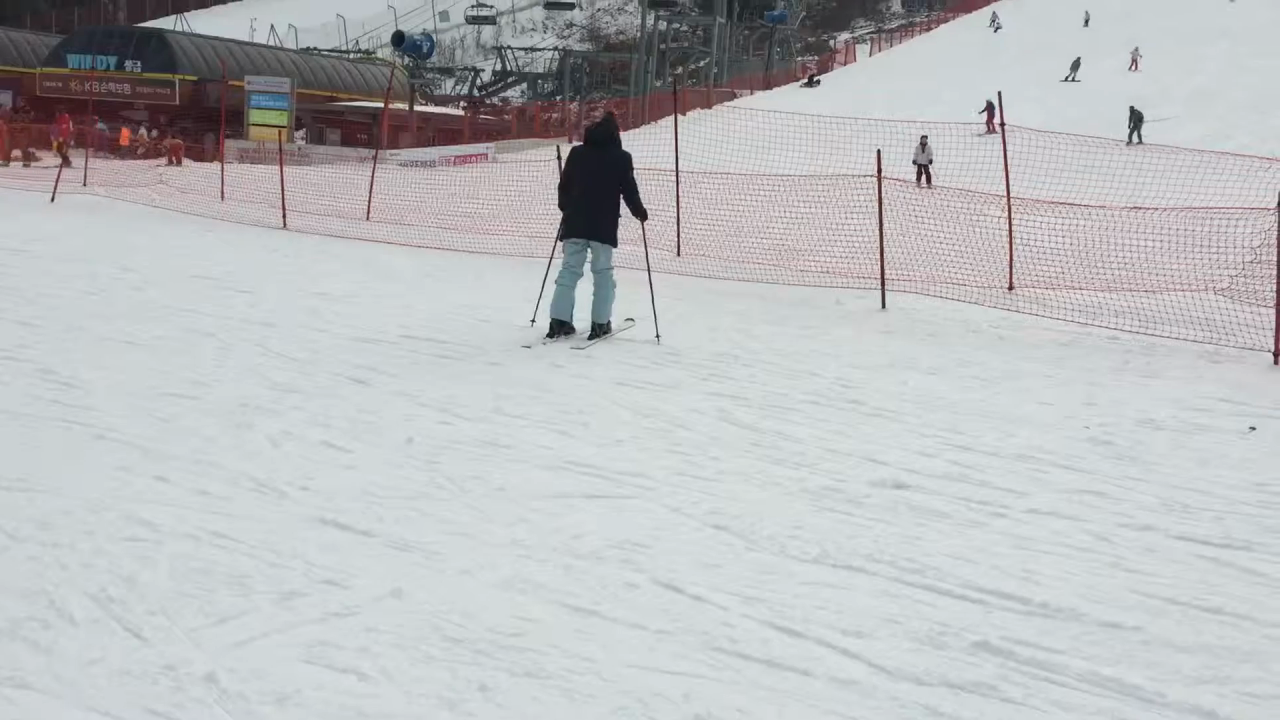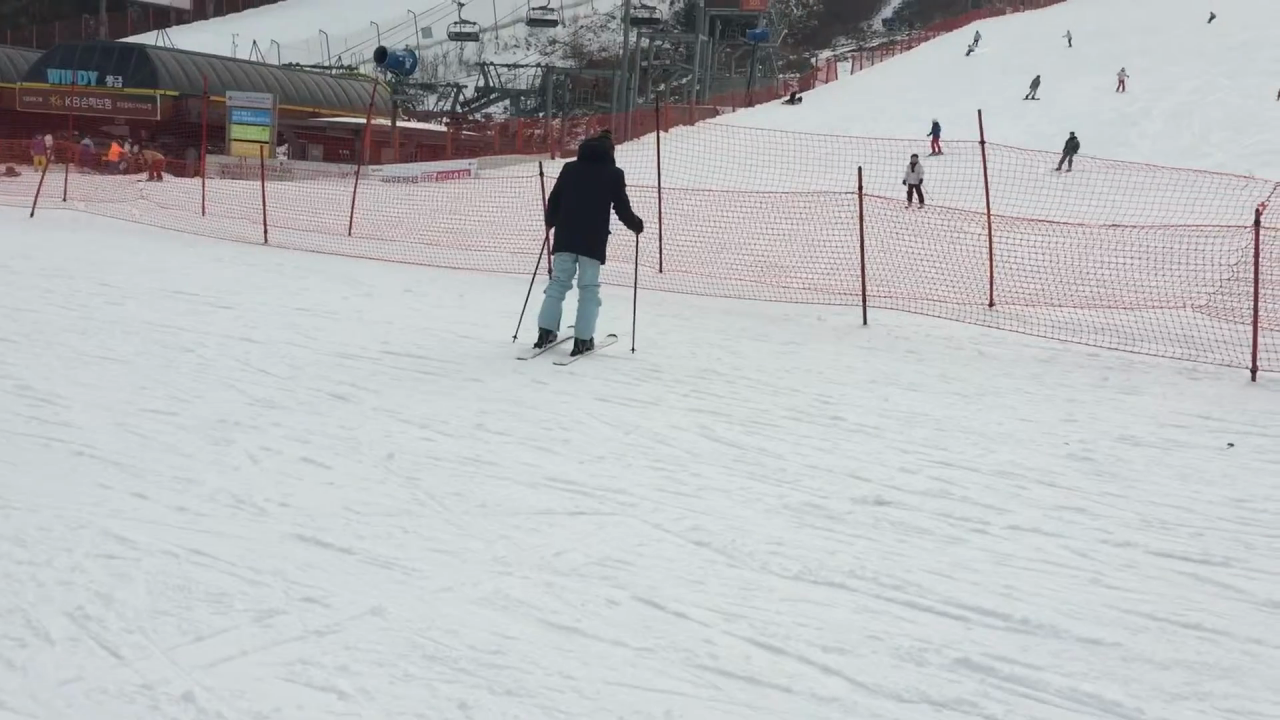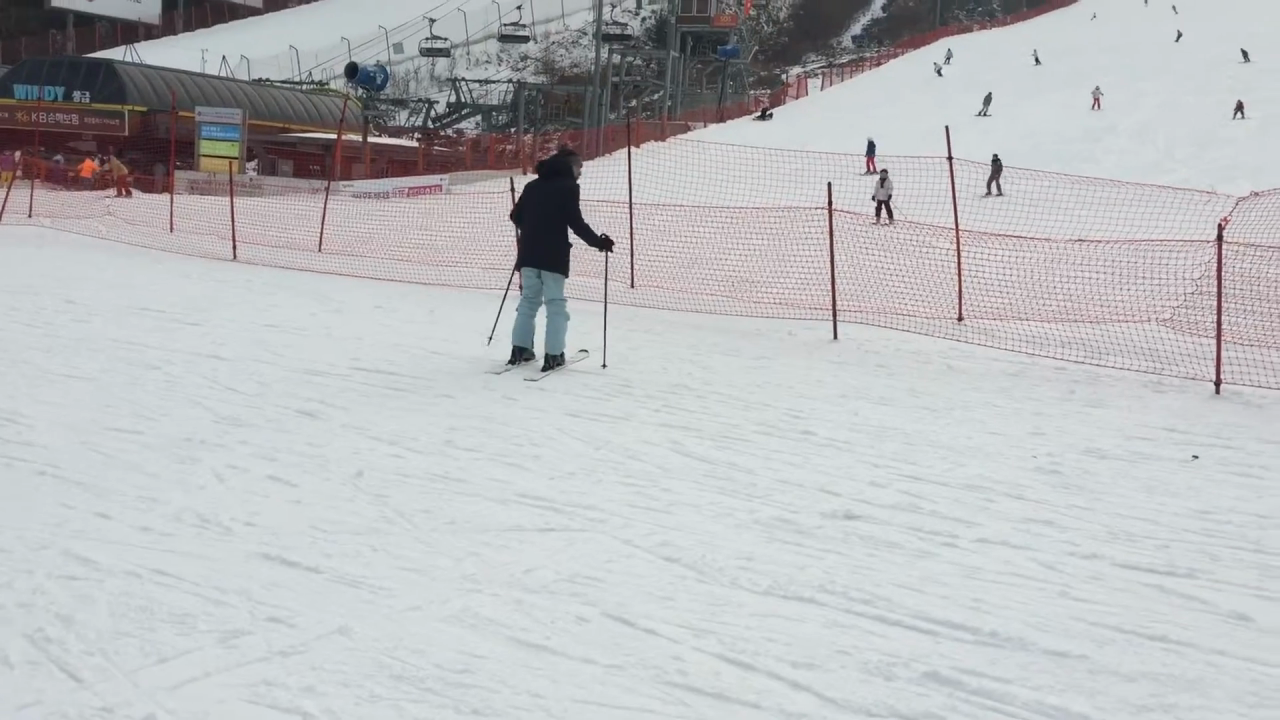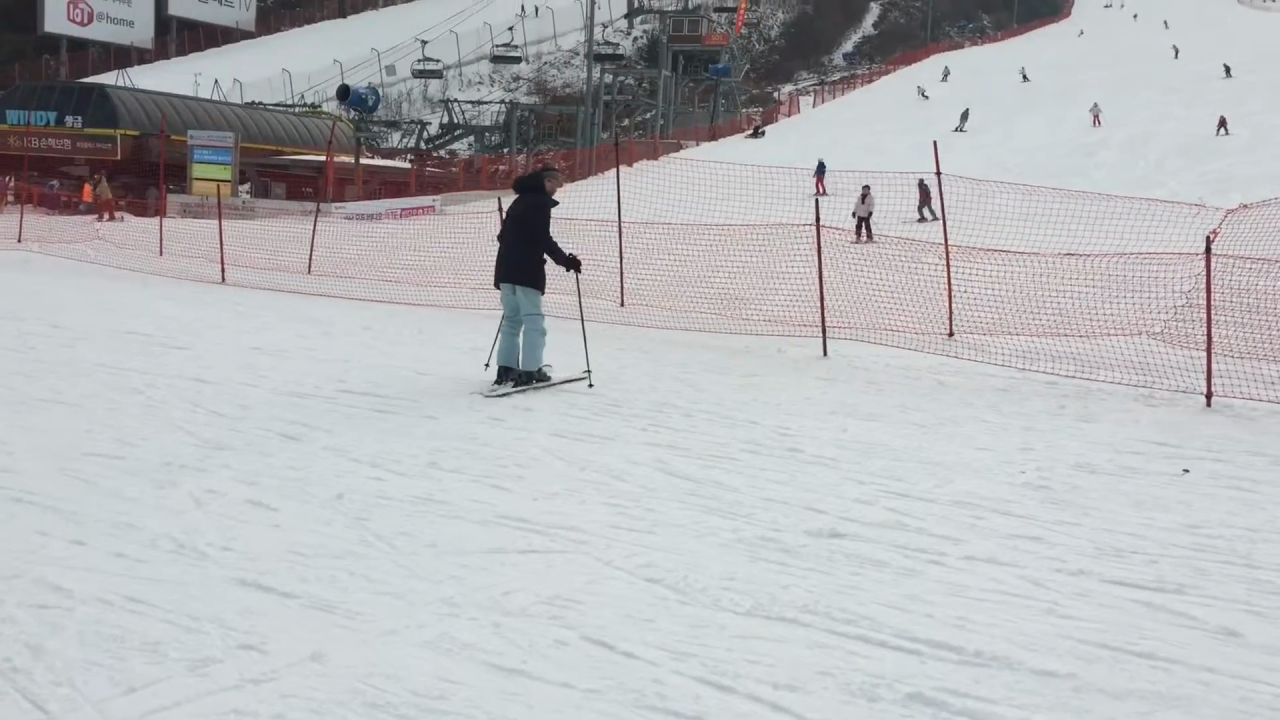
dt=0.4s
person 1, frame 1
left shoulder: (577, 152)
right shoulder: (621, 157)
left elbow: (564, 186)
right elbow: (629, 190)
left wrist: (566, 208)
right wrist: (640, 212)
left hip: (575, 221)
right hip: (604, 224)
left knee: (569, 270)
right knee: (602, 272)
left ankle: (559, 321)
right ankle: (600, 323)
person 1, frame 2
left shoulder: (569, 168)
right shoulder: (614, 173)
left elbow: (554, 198)
right elbow: (622, 207)
left wrist: (550, 220)
right wrist: (635, 224)
left hip: (566, 236)
right hip: (593, 239)
left knee: (558, 283)
right knee: (588, 288)
left ankle: (546, 331)
right ankle: (583, 339)
person 1, frame 3
left shoulder: (534, 185)
right shoulder: (568, 186)
left elbow: (516, 214)
right elbow: (575, 222)
right wrist: (598, 242)
left hip: (529, 251)
right hip: (553, 252)
left knee: (529, 299)
right knee: (555, 303)
left ankle: (520, 349)
right ankle: (553, 354)
person 1, frame 4
left shoulder: (519, 202)
right shoulder: (540, 202)
left elbow: (503, 235)
right elbow: (543, 238)
right wrist: (565, 260)
left hip: (507, 268)
right hip: (528, 270)
left knee: (512, 319)
right knee: (533, 319)
left ankle: (506, 369)
right ankle: (530, 370)
